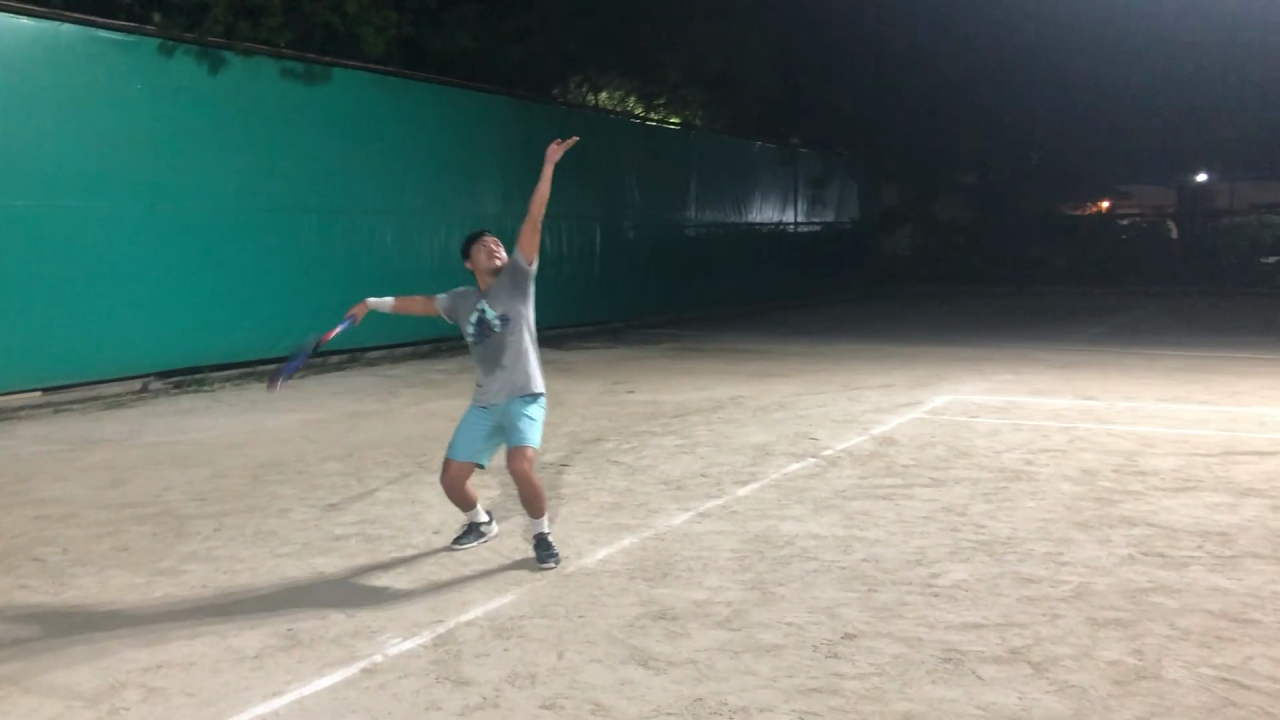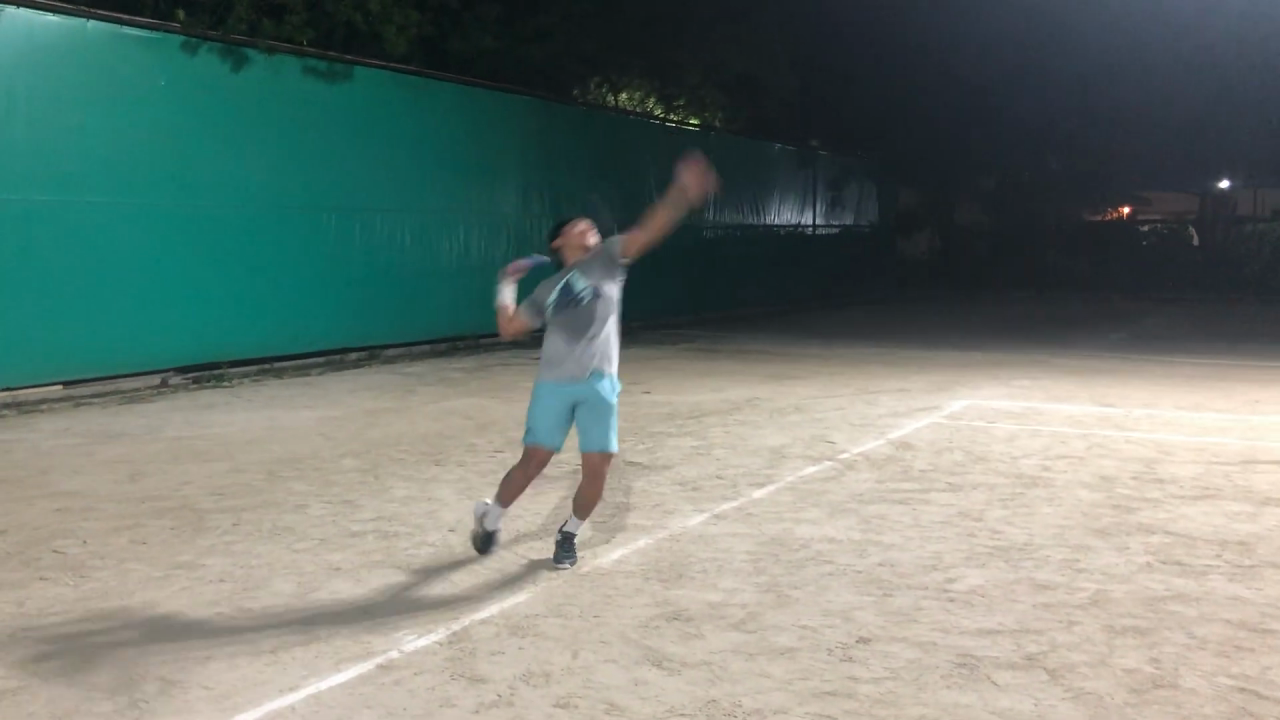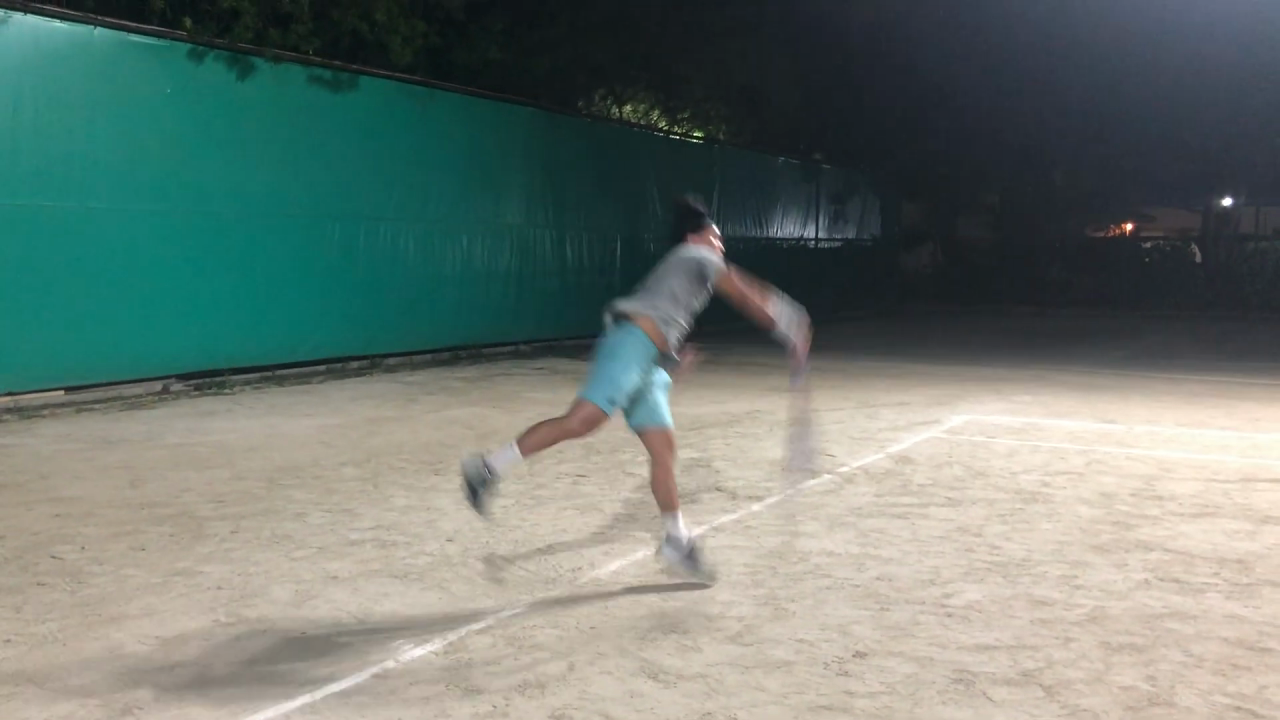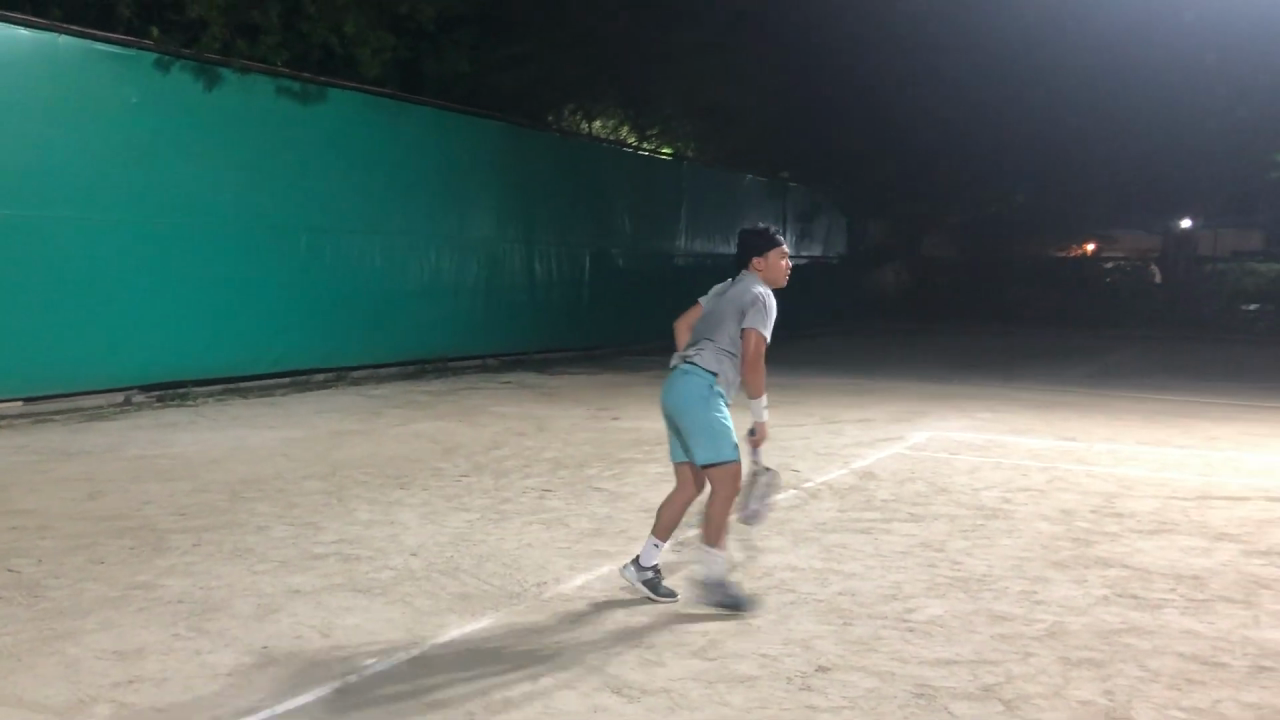
dt=0.4s
person 1, frame 1
left shoulder: (517, 280)
right shoulder: (462, 300)
left elbow: (534, 219)
right elbow: (421, 303)
left wrist: (548, 164)
right wrist: (374, 303)
left hip: (524, 399)
right hip: (485, 406)
left knee: (521, 466)
right knee: (452, 478)
left ankle: (541, 535)
right ankle: (480, 522)
person 1, frame 2
left shoulder: (607, 260)
right shoulder: (547, 288)
left elbow: (646, 232)
right elbow: (509, 328)
left wrist: (683, 192)
right wrist: (507, 286)
left hip: (597, 384)
right hip: (554, 382)
left knee: (596, 472)
right knee: (533, 461)
left ankle: (568, 534)
right ankle: (491, 515)
person 1, frame 3
right shoulder: (698, 256)
right elbow: (742, 291)
left wrist: (668, 354)
right wrist: (788, 322)
left hip: (646, 361)
right hip: (636, 343)
left knee: (664, 448)
right knee: (580, 421)
left ankle: (677, 543)
right ankle: (489, 467)
person 1, frame 4
left shoulder: (728, 288)
right shoulder: (759, 295)
left elbow: (683, 324)
right elbow: (753, 358)
right wrist: (760, 415)
left hip: (681, 385)
right hip: (700, 389)
left knee: (691, 484)
right knee: (728, 482)
left ankle: (644, 564)
right ankle: (713, 579)
